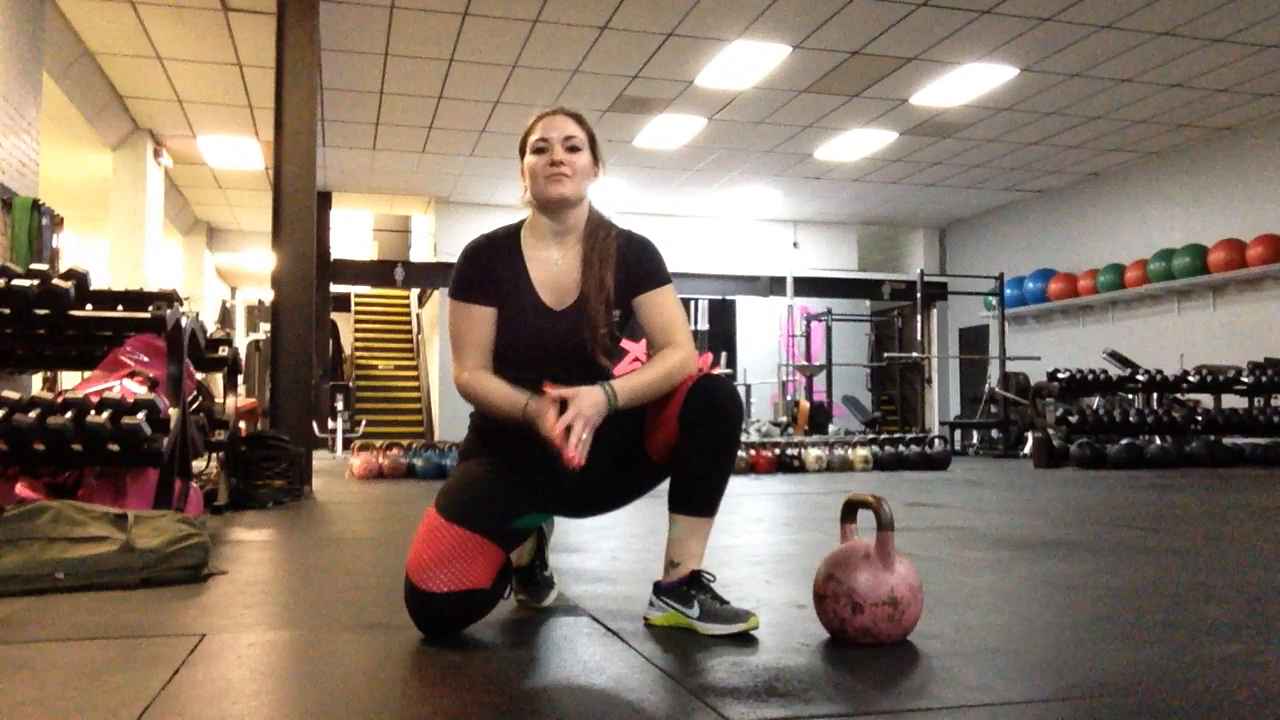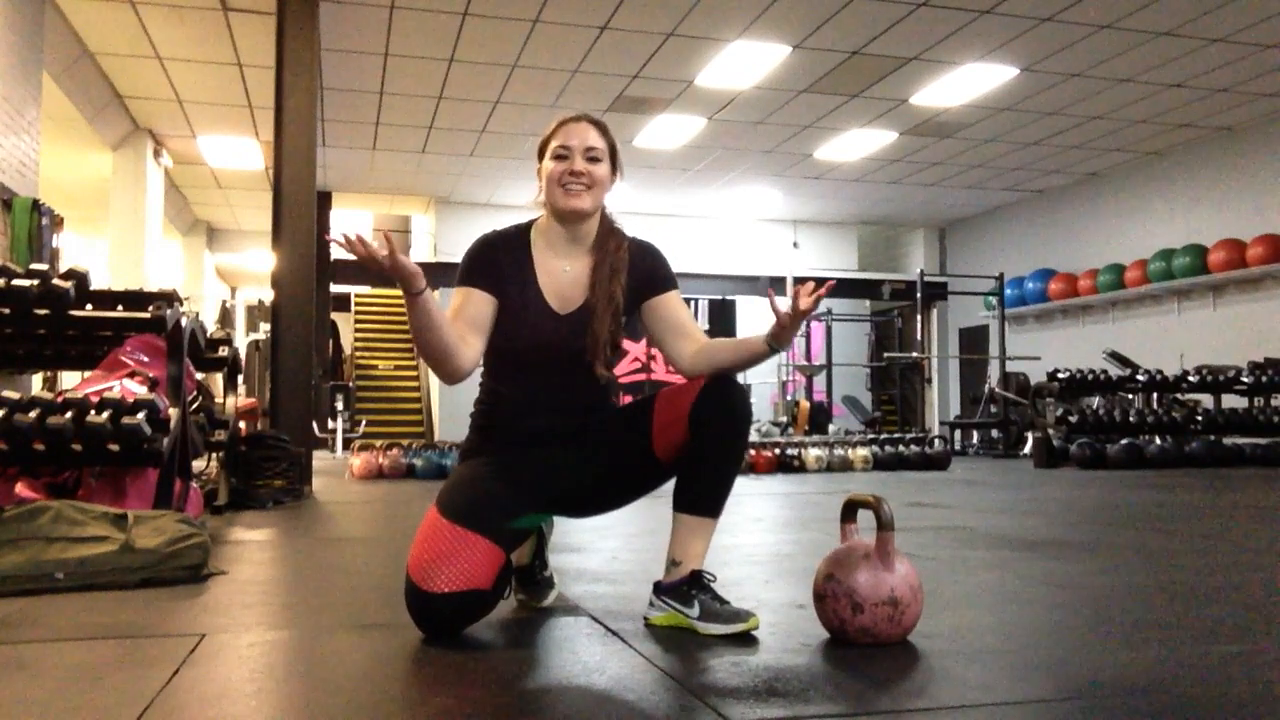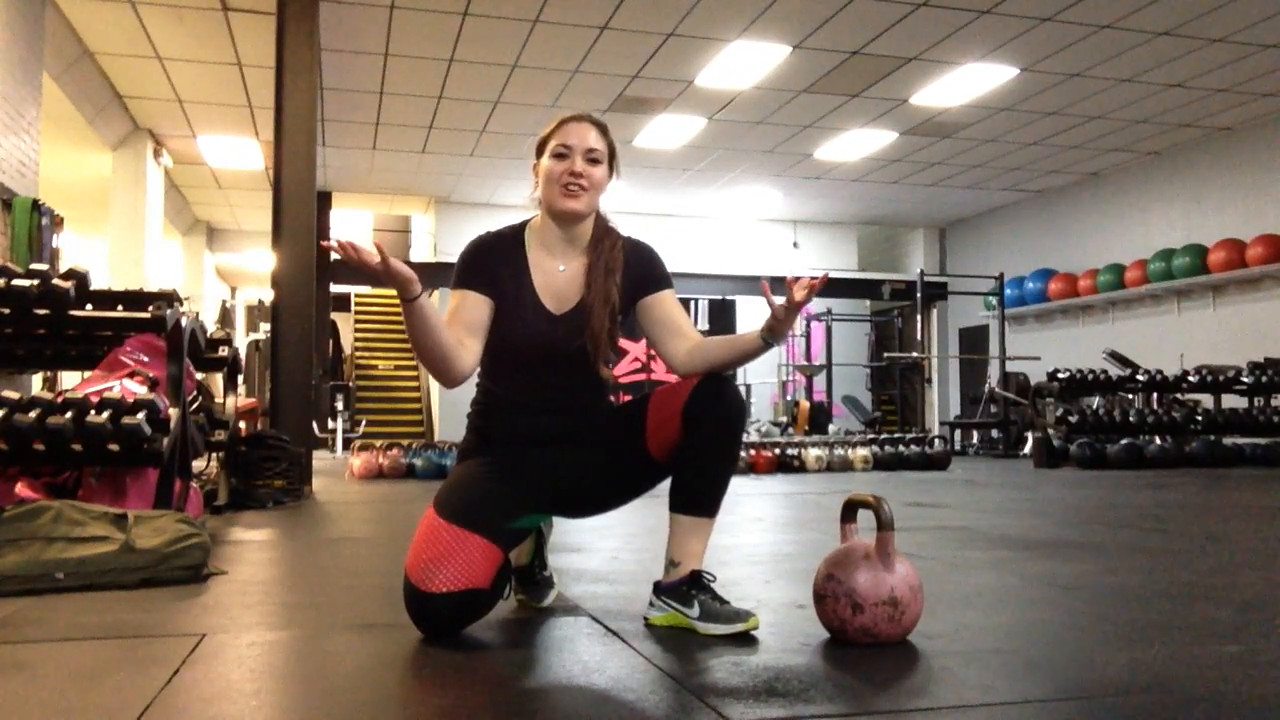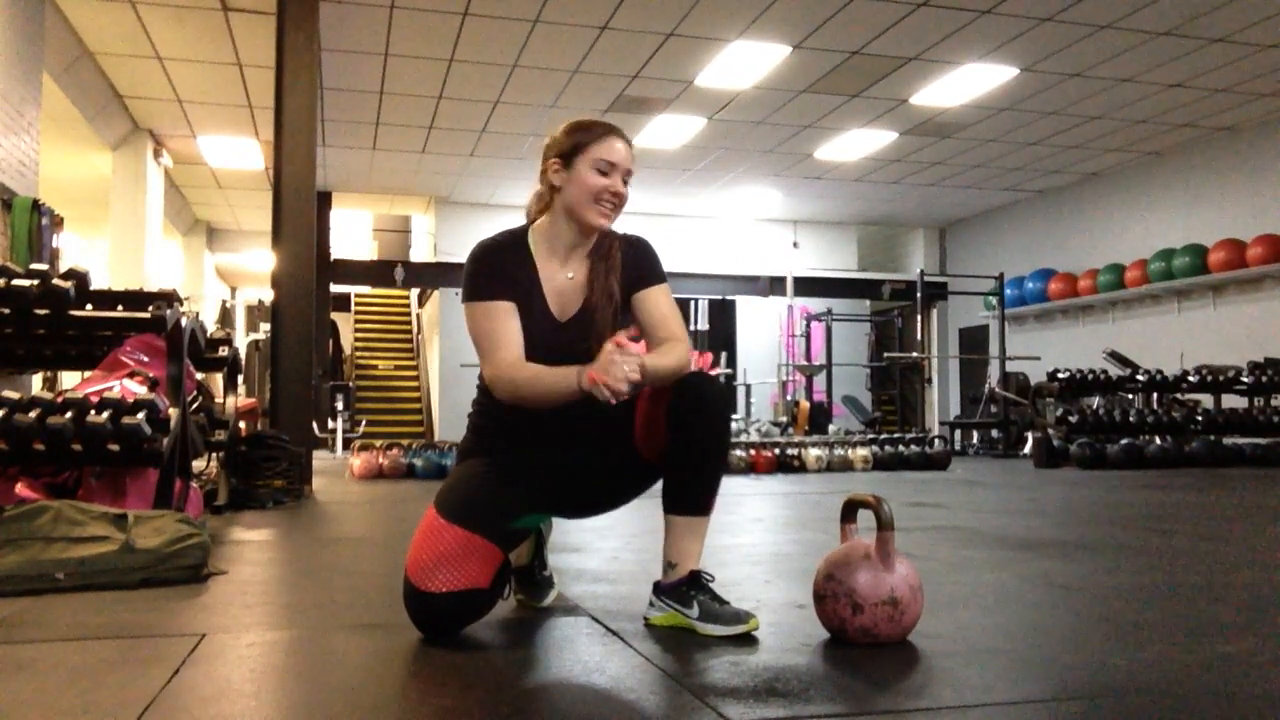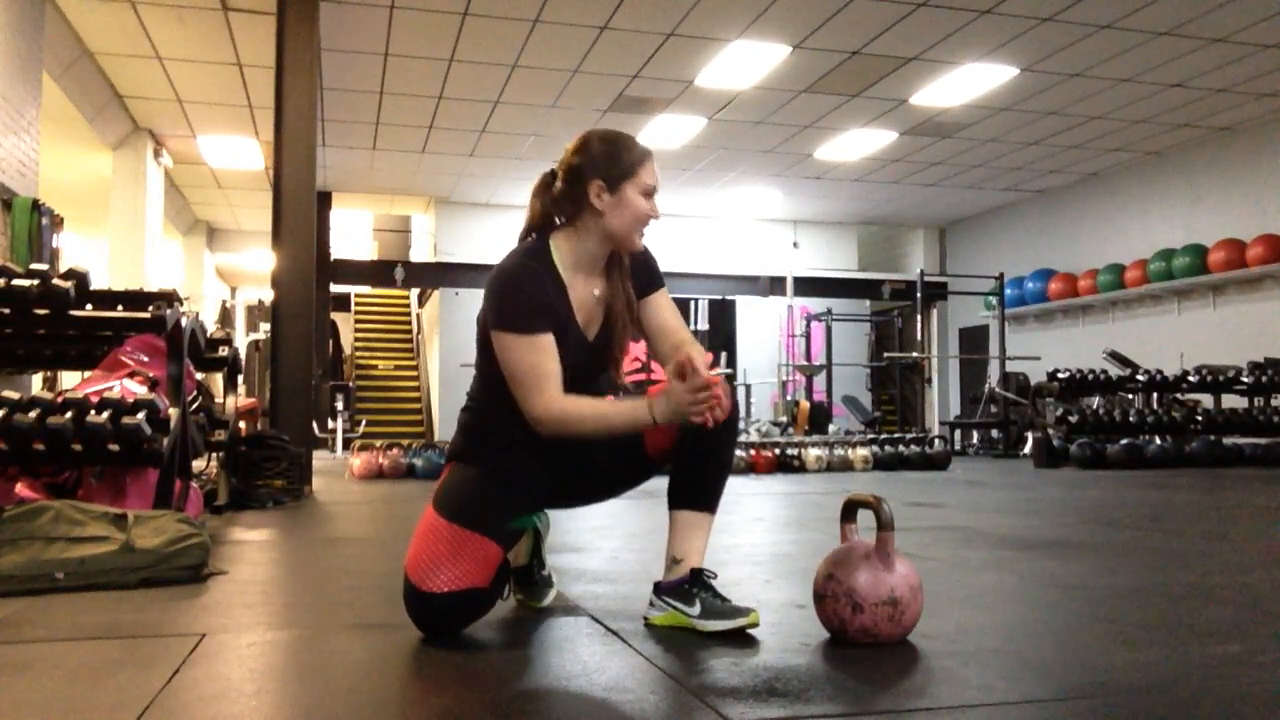
dt=1s
person 1, frame 1
left shoulder: (631, 253)
right shoulder: (486, 258)
left elbow: (680, 354)
right elbow: (469, 375)
left wrist: (604, 397)
right wrist: (535, 409)
left hip: (597, 448)
right hip: (508, 456)
left knee: (715, 400)
right knee: (437, 607)
left ankle: (678, 590)
right ankle: (525, 544)
person 1, frame 2
left shoulder: (639, 261)
right shoulder: (496, 254)
left elbow: (692, 354)
right elbow: (455, 364)
left wrist: (775, 339)
right wrist: (413, 286)
left hip: (596, 448)
right hip: (506, 455)
left knee: (722, 401)
right knee: (438, 607)
left ankle: (679, 590)
right ankle: (524, 543)
person 1, frame 3
left shoulder: (634, 261)
right shoulder: (490, 255)
left elbow: (687, 354)
right elbow: (454, 367)
left wrist: (770, 333)
right wrist: (410, 292)
left hip: (593, 449)
right hip: (504, 456)
left knee: (717, 400)
right knee: (438, 608)
left ankle: (680, 589)
right ankle: (523, 545)
person 1, frame 4
left shoulder: (632, 256)
right shoulder: (496, 259)
left elbow: (677, 348)
right elbow: (503, 375)
left wrist: (631, 368)
right wrist: (588, 376)
left hip: (595, 448)
right hip: (508, 454)
left knee: (704, 397)
right knee: (436, 607)
left ankle: (679, 590)
right ankle: (523, 542)
person 1, frame 5
left shoulder: (634, 266)
right shoulder: (521, 280)
left elbow: (684, 347)
right elbow: (546, 410)
left wrist: (687, 376)
right wrist: (659, 405)
left hip: (584, 446)
right hip: (501, 455)
left knee: (711, 401)
right knee: (437, 608)
left ankle: (680, 589)
right ankle: (522, 542)
